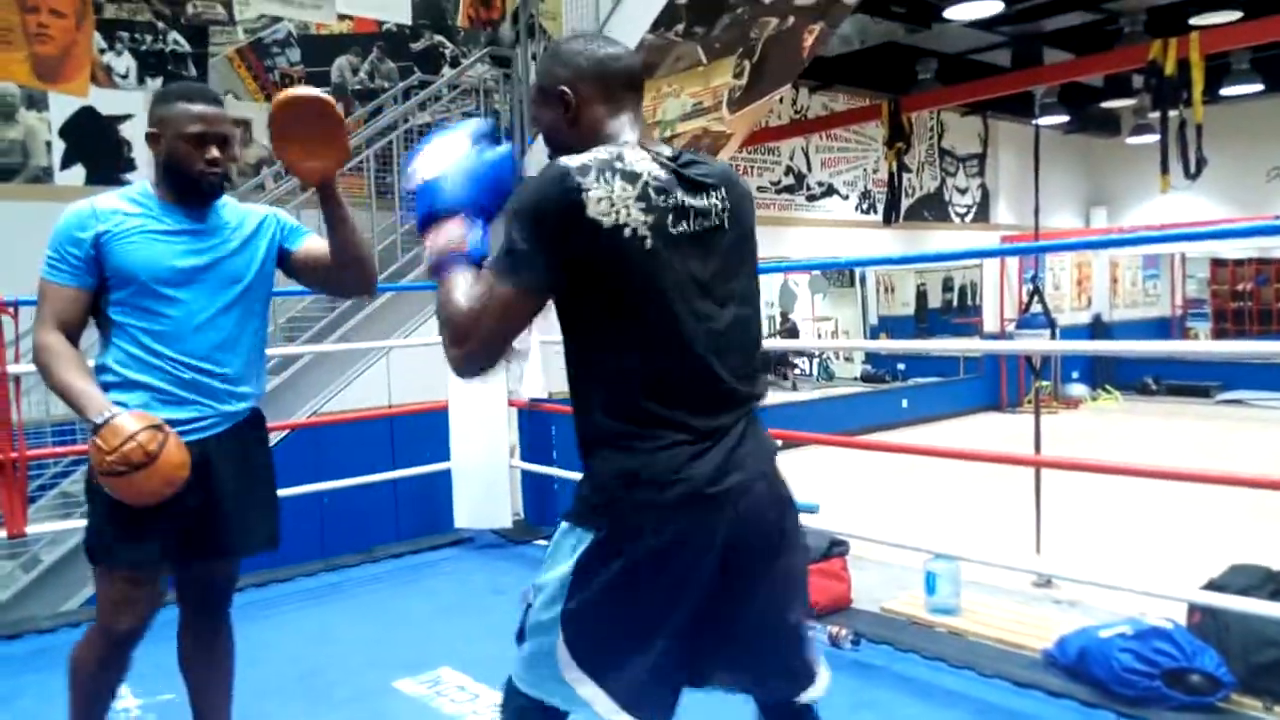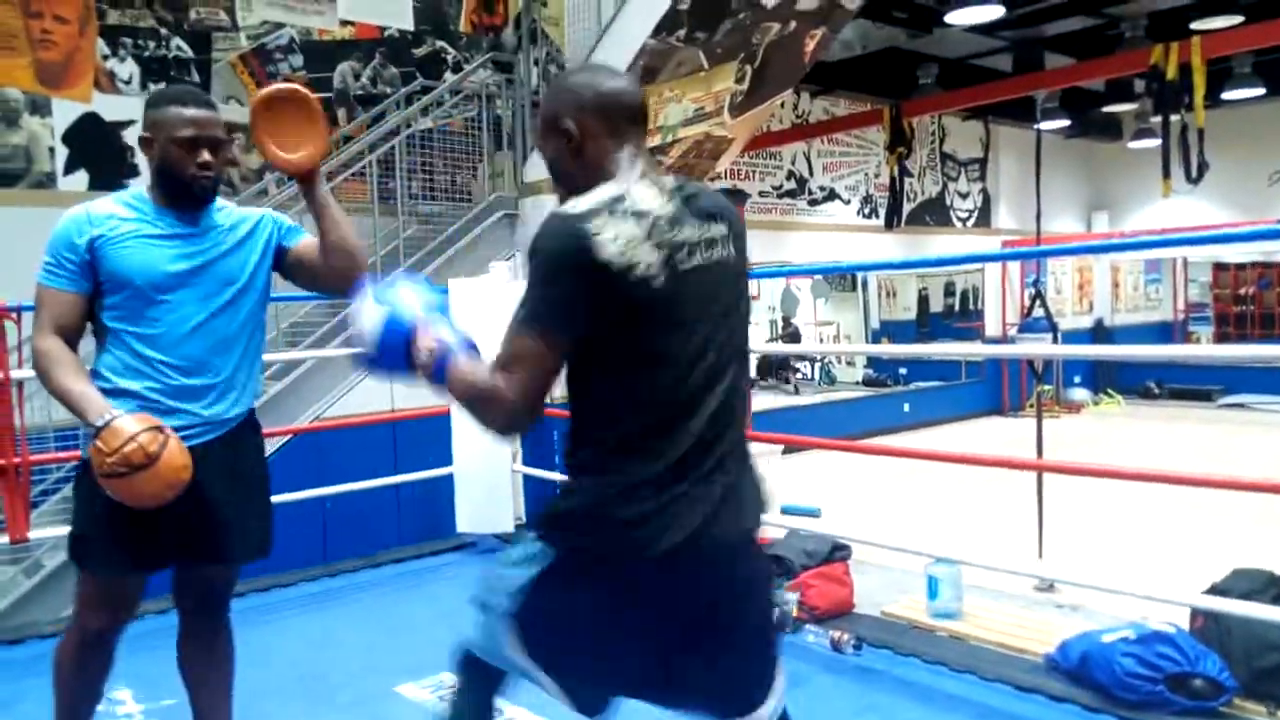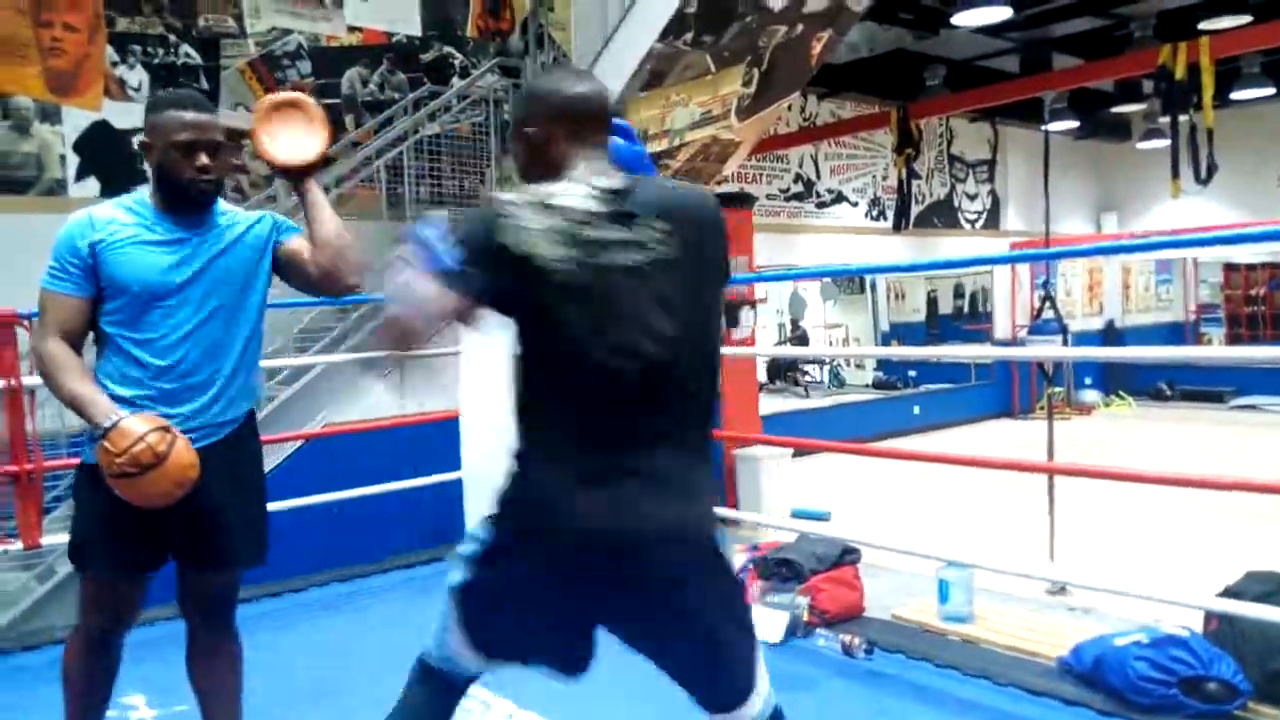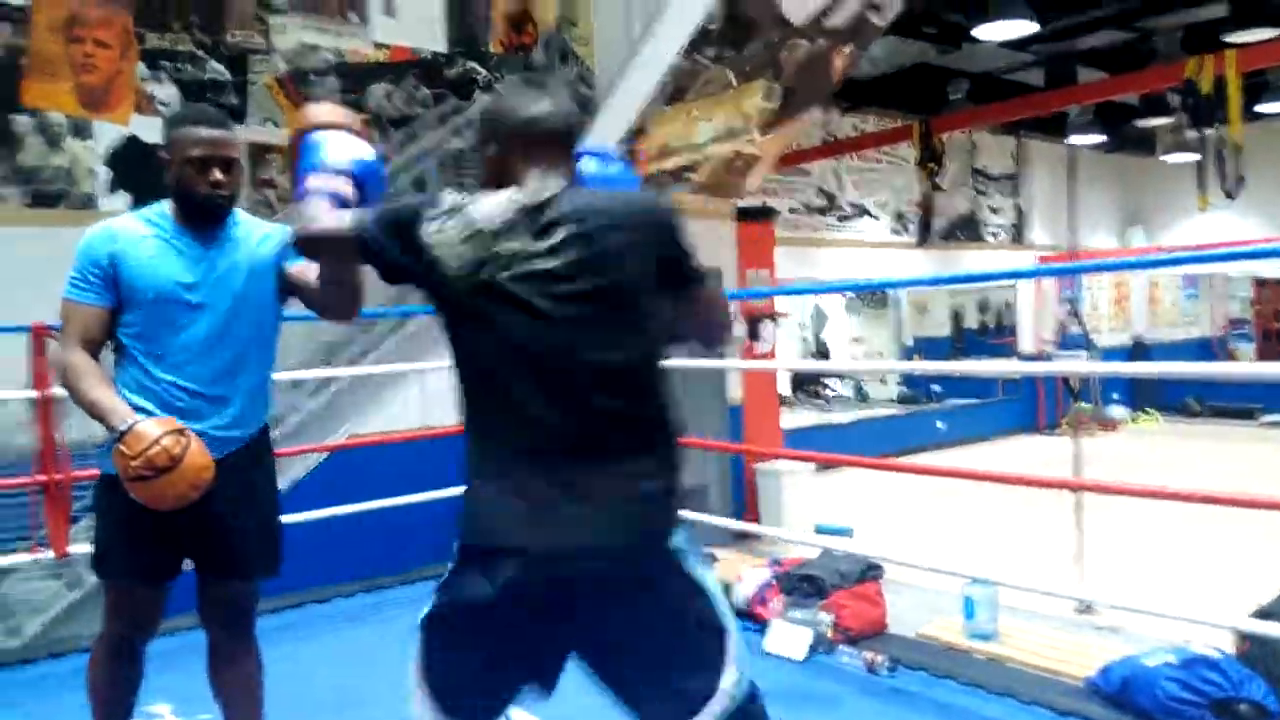
dt=0.1s
person 1, frame 1
left shoulder: (563, 191)
right shoulder: (722, 184)
left elbow: (480, 339)
left wrist: (447, 234)
left hip: (648, 504)
right hip: (754, 492)
person 1, frame 2
left shoulder: (577, 233)
right shoulder: (718, 215)
left elbow: (510, 406)
left wrist: (438, 354)
left hip: (611, 532)
right hip: (722, 525)
person 1, frame 3
left shoulder: (511, 224)
right shoulder: (693, 212)
left elbow: (410, 331)
left wrist: (418, 271)
left hip: (549, 522)
right hip: (674, 525)
person 1, frame 4
left shoulder: (441, 232)
right shoulder: (644, 220)
left elbow: (315, 236)
right elbow: (712, 331)
left hip: (504, 547)
right hip: (631, 540)
person 2, frame 1
left shoulder: (262, 227)
right shoulder: (93, 221)
left elbow: (356, 279)
right elbow: (52, 335)
left wrist: (325, 186)
right wrist: (103, 414)
left hip: (233, 440)
left knee: (209, 604)
right knee: (123, 617)
person 2, frame 2
left shoulder: (258, 229)
right shoulder: (89, 227)
left elbow: (347, 277)
right elbow: (50, 340)
left wrist: (310, 180)
right wrist: (104, 418)
left hip: (226, 446)
left knee: (208, 607)
right knee: (99, 620)
person 2, frame 3
left shoulder: (259, 230)
right shoulder: (92, 231)
left elbow: (342, 278)
right elbow: (55, 344)
left wrist: (310, 184)
right wrist: (111, 419)
left hip: (224, 451)
left knee: (213, 613)
right knee: (104, 621)
person 2, frame 4
left shoulder: (272, 244)
right shoulder: (112, 242)
left elbow: (342, 304)
right elbow: (76, 353)
right wrist: (127, 424)
left hip: (239, 462)
left knee: (233, 622)
right knee: (127, 628)
